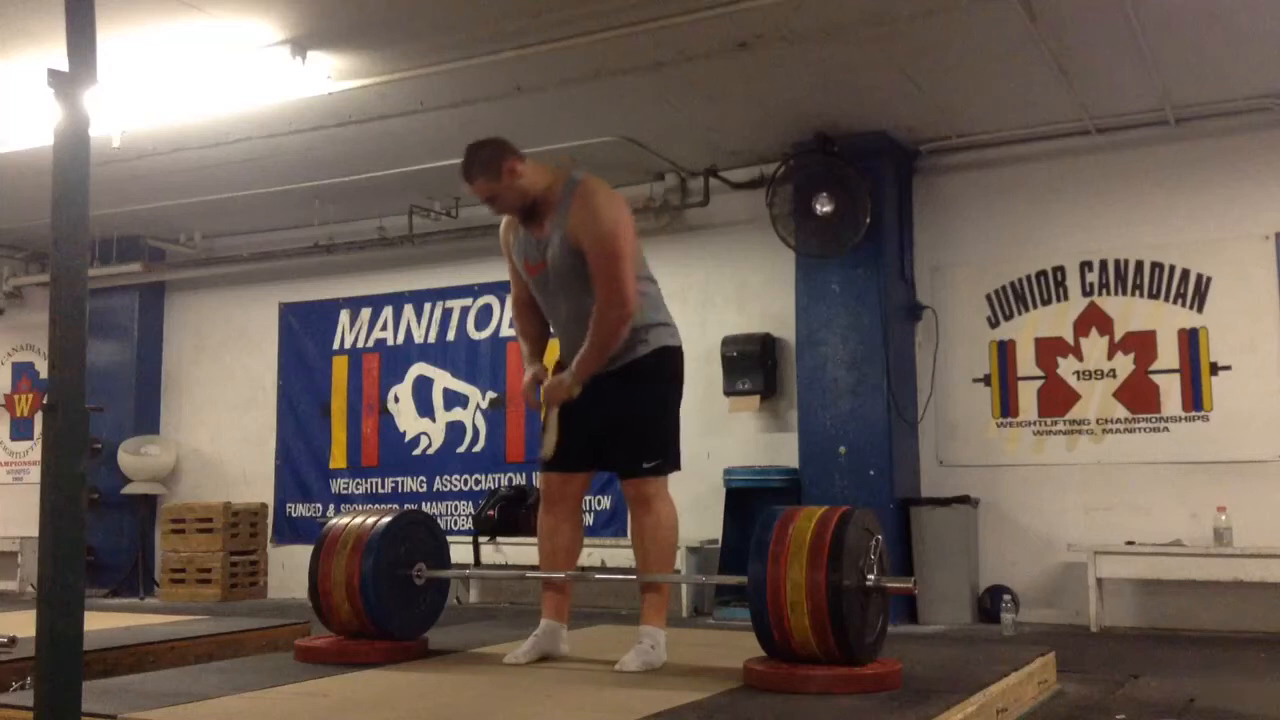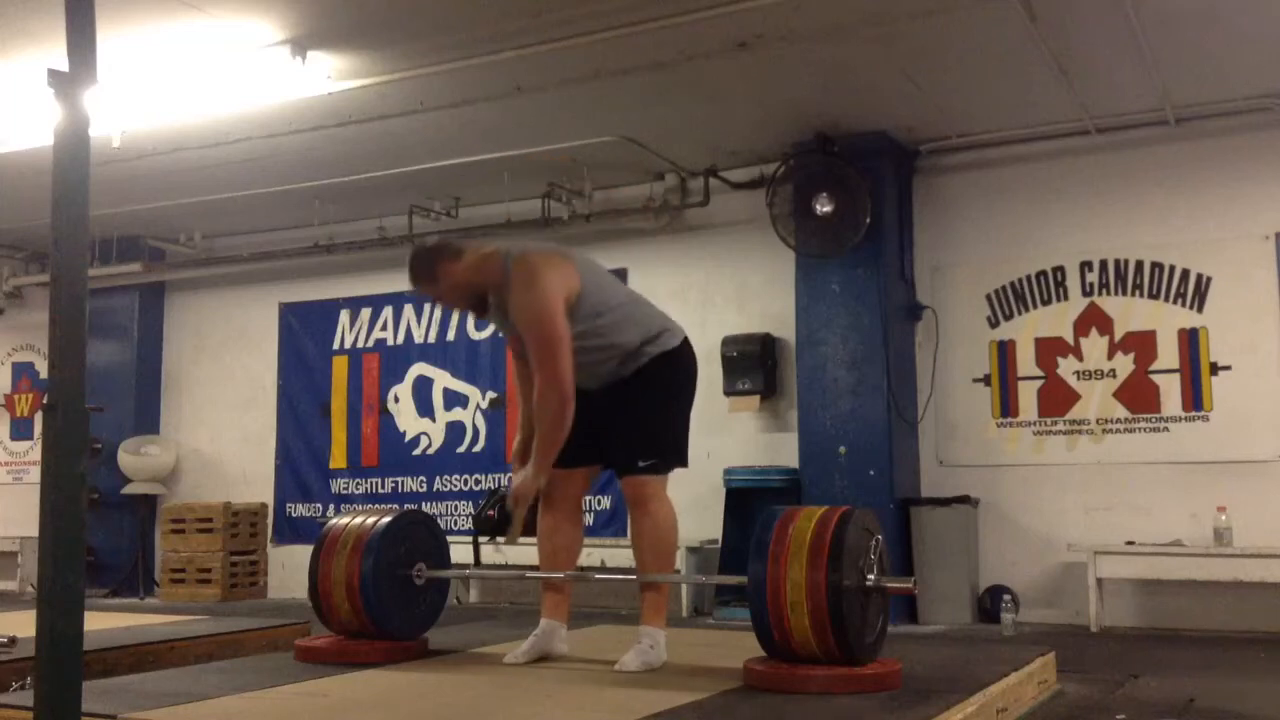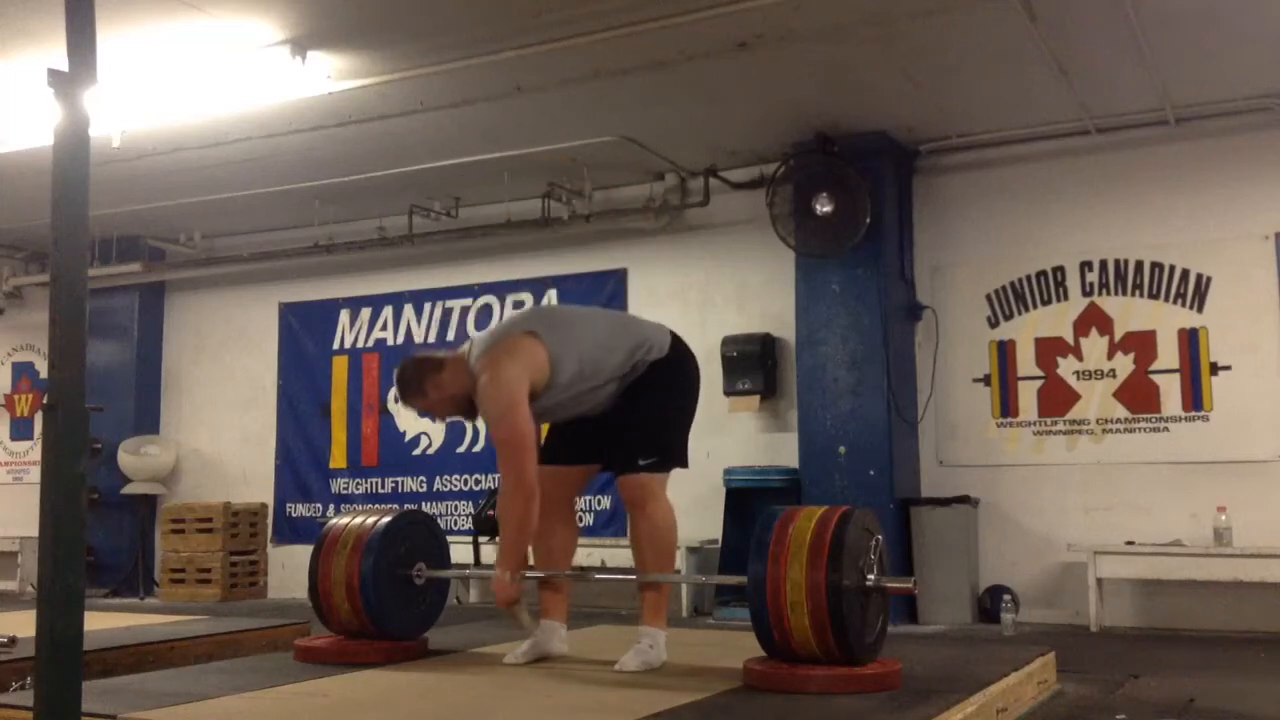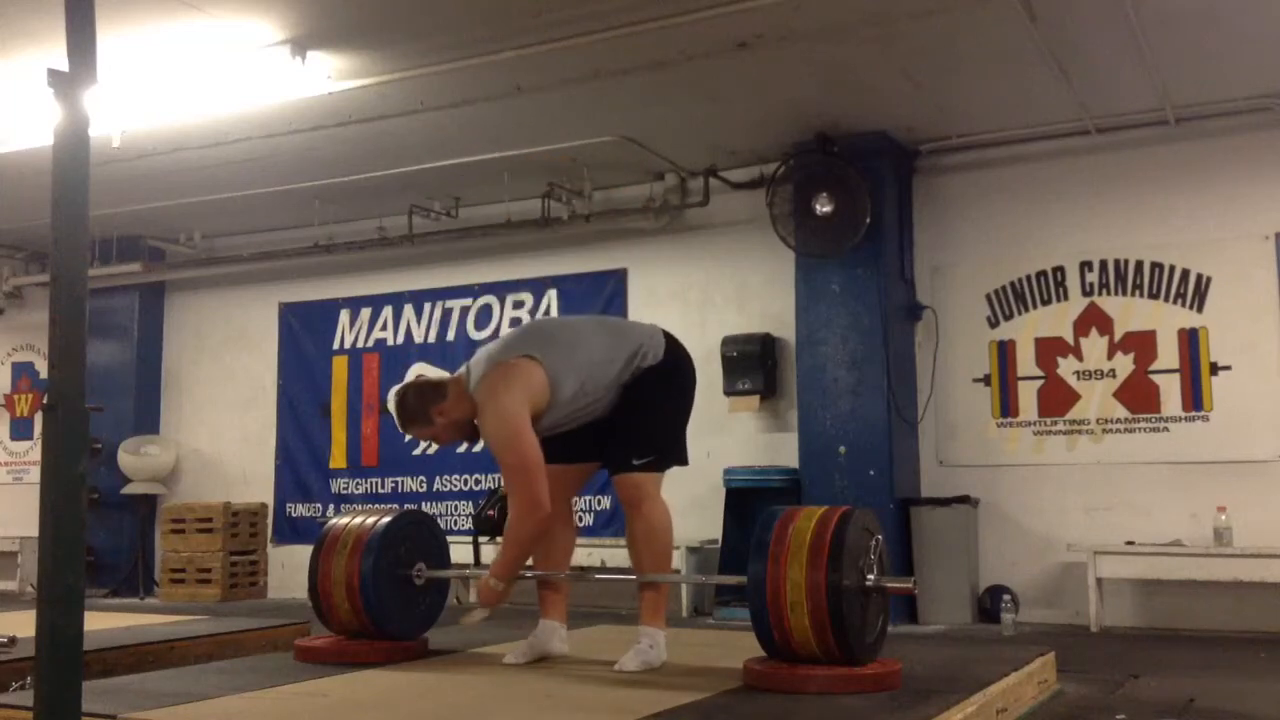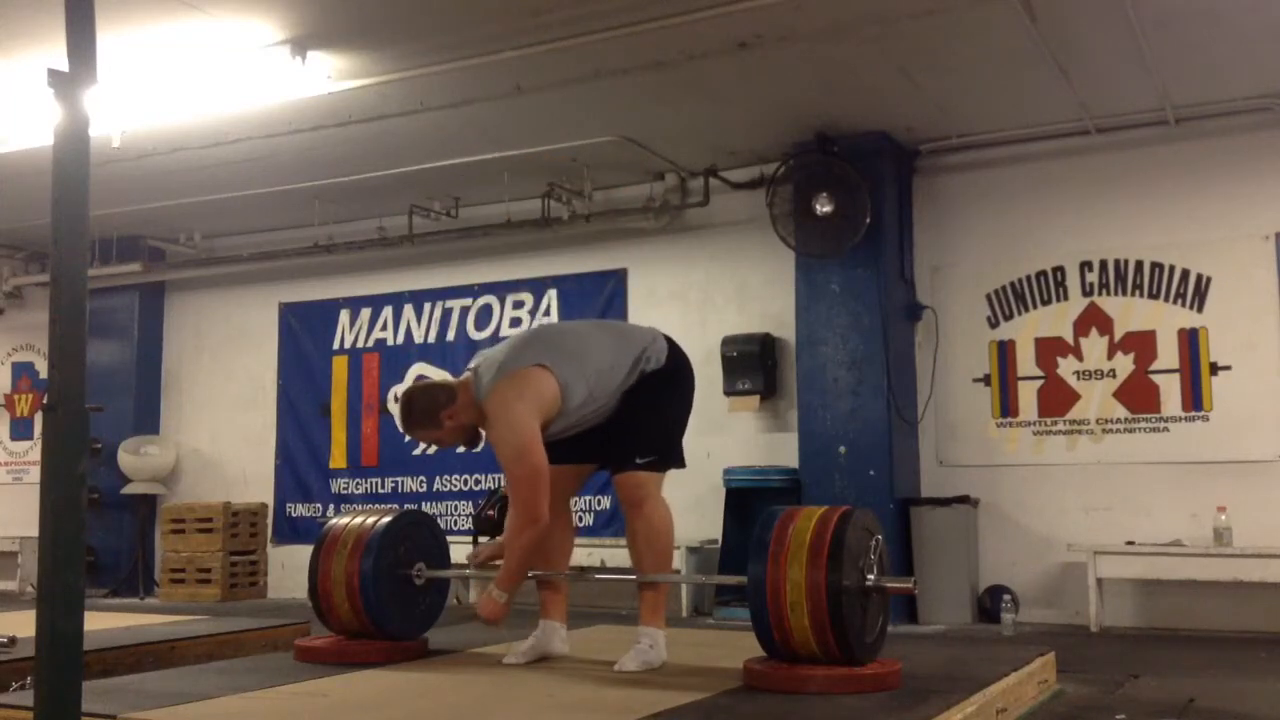
dt=0.4s
person 1, frame 1
left shoulder: (592, 206)
right shoulder: (513, 229)
left elbow: (620, 304)
right elbow: (524, 301)
left wrist: (574, 377)
right wrist: (534, 361)
left hip: (643, 360)
right hip: (578, 372)
left knee: (643, 489)
right knee: (557, 492)
left ankle: (652, 633)
right ankle: (552, 628)
person 1, frame 2
left shoulder: (531, 282)
right shoulder: (490, 290)
left elbow: (557, 386)
right elbow: (527, 361)
left wrist: (537, 470)
right wrist: (526, 435)
left hip: (655, 362)
right hip: (597, 378)
left knee: (642, 489)
right knee: (559, 492)
left ankle: (653, 635)
right ankle: (552, 628)
person 1, frame 3
left shoulder: (496, 378)
right shoulder: (482, 366)
left elbow: (519, 486)
left wrist: (507, 571)
right wrist: (514, 551)
left hip: (657, 368)
right hip: (604, 389)
left knee: (639, 490)
right knee: (551, 491)
left ankle: (652, 635)
right ankle: (551, 629)
person 1, frame 4
left shoulder: (496, 403)
right shoulder: (478, 382)
left elbow: (534, 508)
right elbow: (530, 495)
left wrist: (497, 579)
right wrist: (509, 564)
left hip: (654, 370)
right hip: (602, 389)
left knee: (636, 489)
right knee: (550, 490)
left ankle: (652, 635)
right ankle: (551, 629)
person 1, frame 5
left shoulder: (507, 409)
right shoulder: (477, 382)
left elbow: (532, 517)
left wrist: (500, 592)
right wrist: (508, 541)
left hip: (654, 372)
right hip: (600, 389)
left knee: (636, 490)
right knee: (548, 491)
left ankle: (652, 634)
right ankle: (551, 629)
